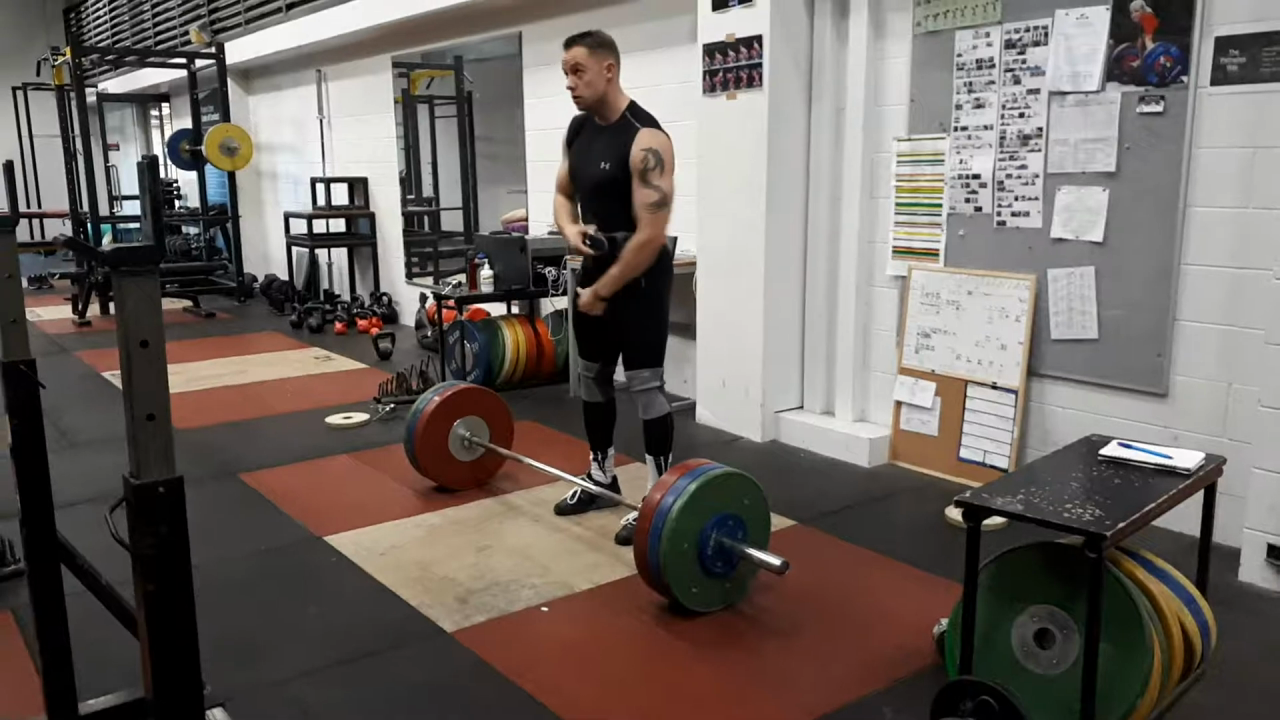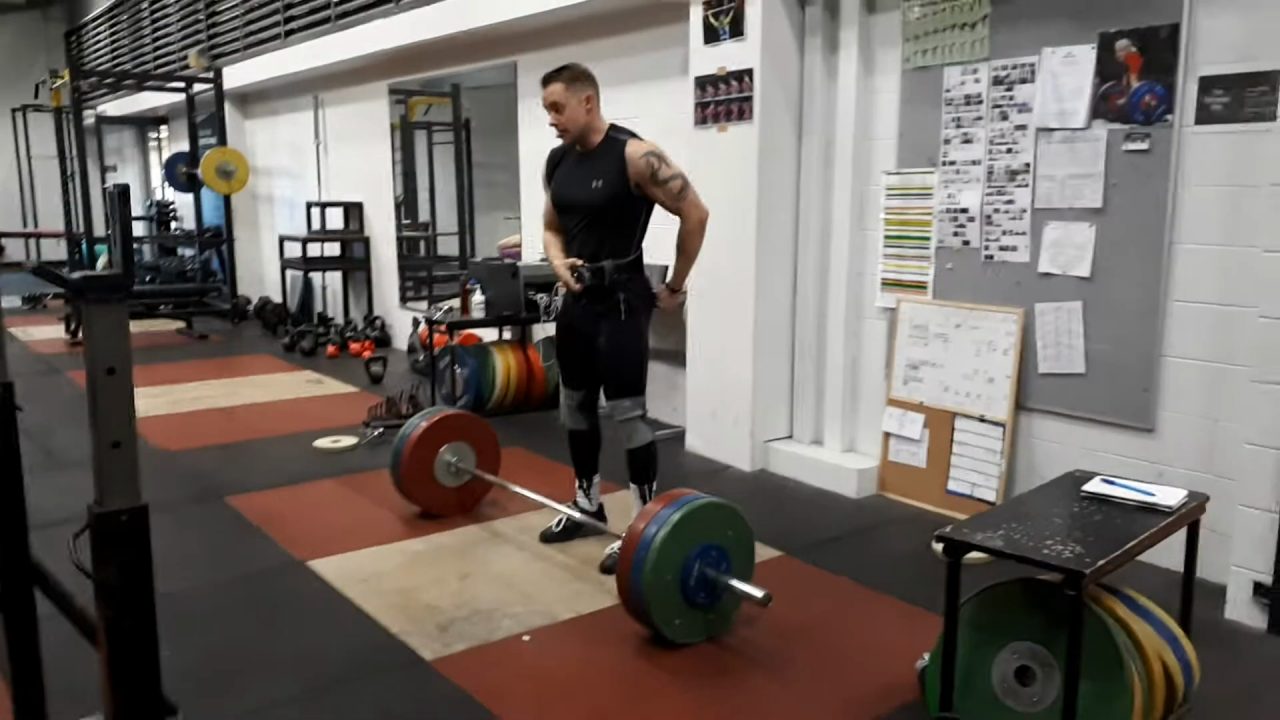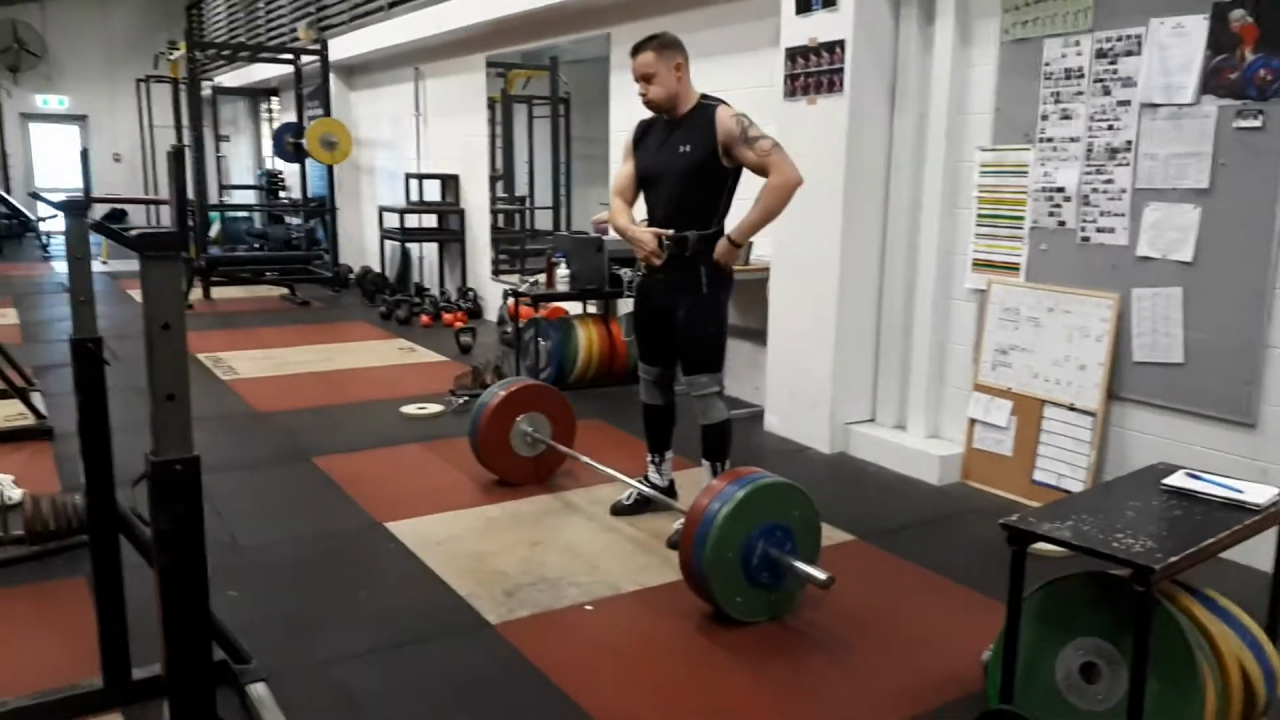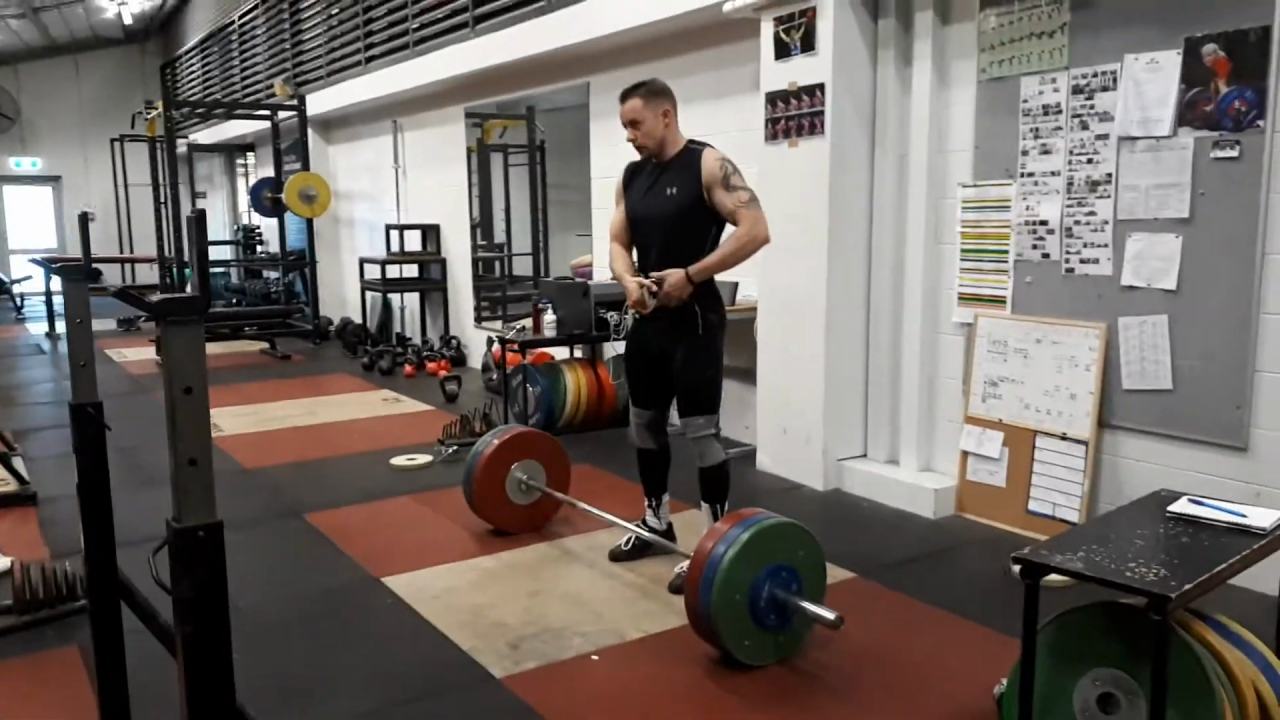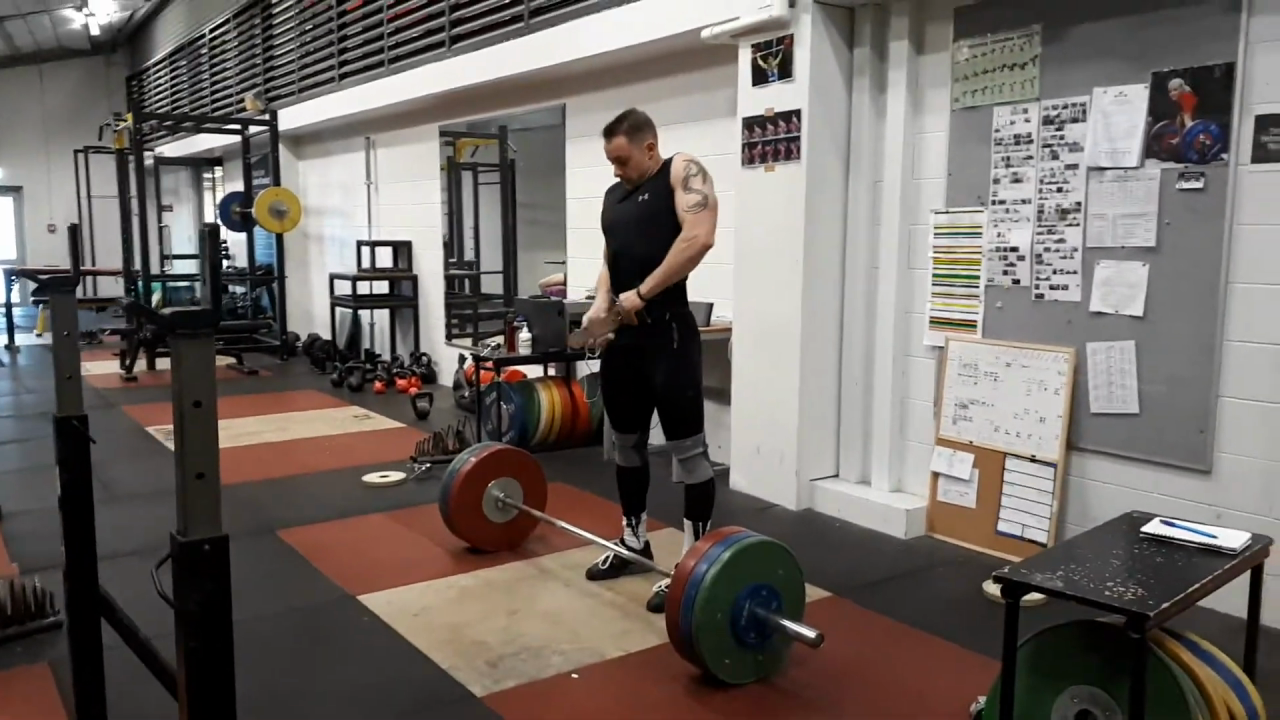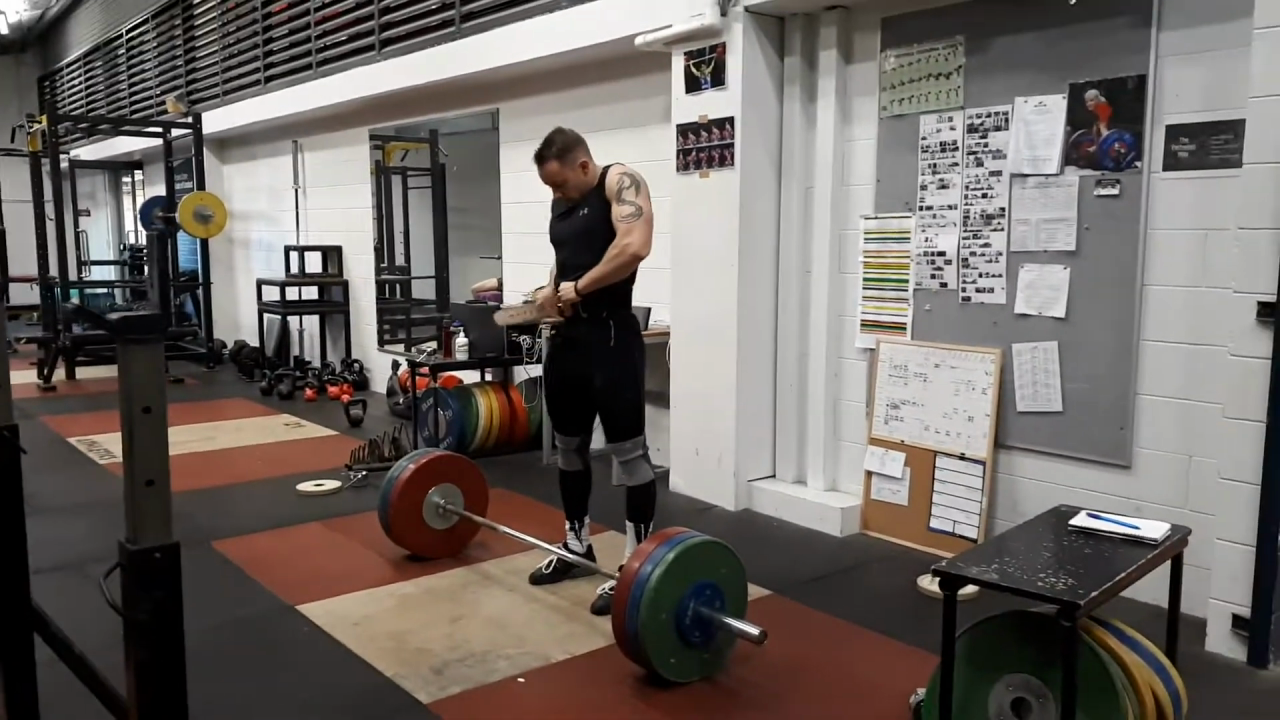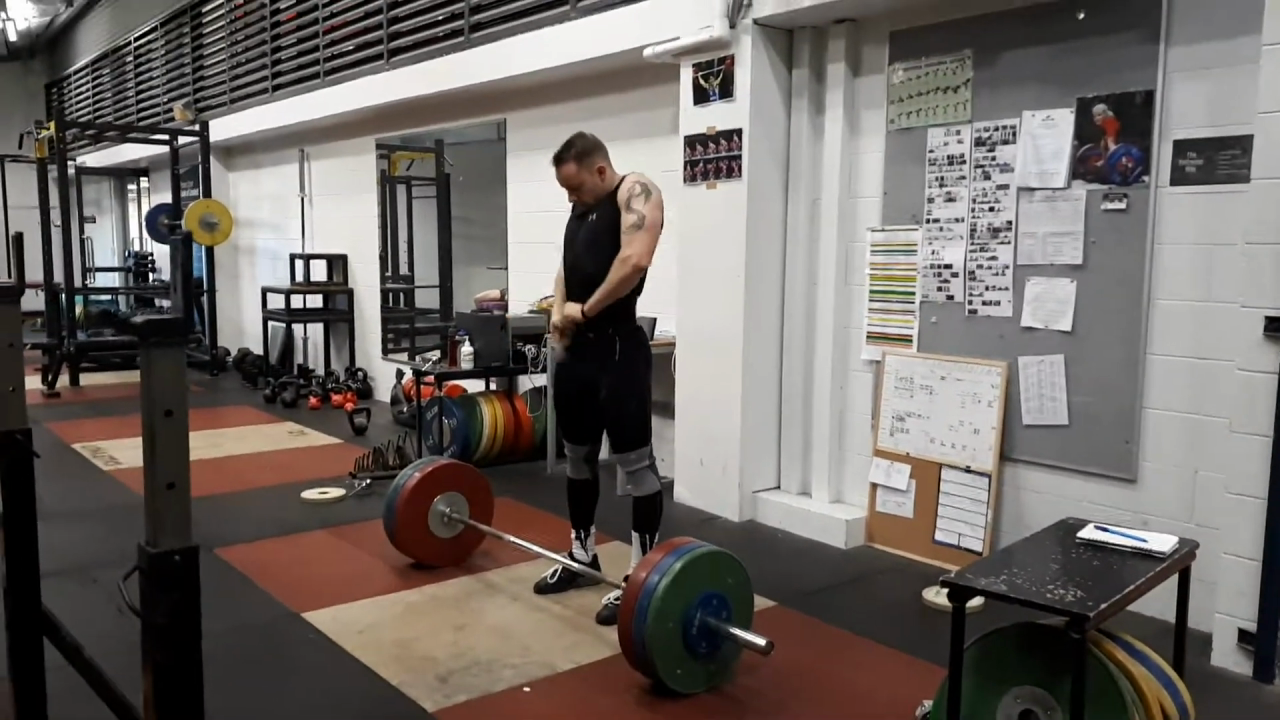
dt=0.7s
person 1, frame 1
left shoulder: (646, 139)
right shoulder: (579, 128)
left elbow: (650, 236)
right elbow: (564, 191)
left wrist: (602, 293)
right wrist: (568, 227)
left hip: (639, 275)
right hip: (596, 269)
left knee: (644, 383)
right knee: (592, 376)
right ankle: (602, 476)
person 1, frame 2
left shoulder: (635, 154)
right shoulder: (557, 161)
left elbow: (694, 214)
left wrist: (675, 286)
right wrist: (558, 262)
left hip: (620, 298)
right hip: (577, 298)
left knee: (626, 411)
right knee: (576, 404)
right ankle: (587, 504)
person 1, frame 3
left shoulder: (722, 121)
right shoulder: (643, 133)
left elbow: (787, 175)
right elbow: (618, 201)
left wrist: (736, 240)
right wrist: (634, 232)
left hip: (699, 273)
right hip: (655, 272)
left knee: (703, 389)
right knee: (652, 379)
right ankle: (658, 478)
person 1, frame 4
left shoulder: (709, 165)
right shoulder: (632, 175)
left elbow: (755, 231)
right elbow: (618, 242)
left wrist: (690, 275)
right wrist: (627, 280)
left hip: (694, 316)
right hip: (648, 317)
left knee: (699, 429)
right knee: (644, 423)
right ankle: (656, 523)
person 1, frame 5
left shoulder: (683, 171)
right shoulder: (615, 194)
left elbow: (699, 237)
left wrist: (643, 294)
right wrist: (601, 305)
left hip: (668, 332)
right hip: (623, 337)
left knee: (687, 448)
right knee: (626, 443)
right ankle: (634, 542)
person 1, frame 6
left shoulder: (620, 183)
right shoulder: (564, 203)
left elbow: (634, 246)
left wrist: (578, 289)
right wrist: (551, 295)
left hip: (611, 336)
right hip: (566, 337)
left knee: (628, 451)
right knee: (569, 446)
right ankle: (577, 546)
person 1, frame 7
left shoulder: (636, 191)
right shoulder: (582, 208)
left elbow: (635, 260)
left wrist: (587, 310)
right wrist: (560, 313)
left hip: (617, 347)
right hip: (577, 348)
left knee: (634, 461)
right knee: (578, 456)
right ankle: (582, 556)
